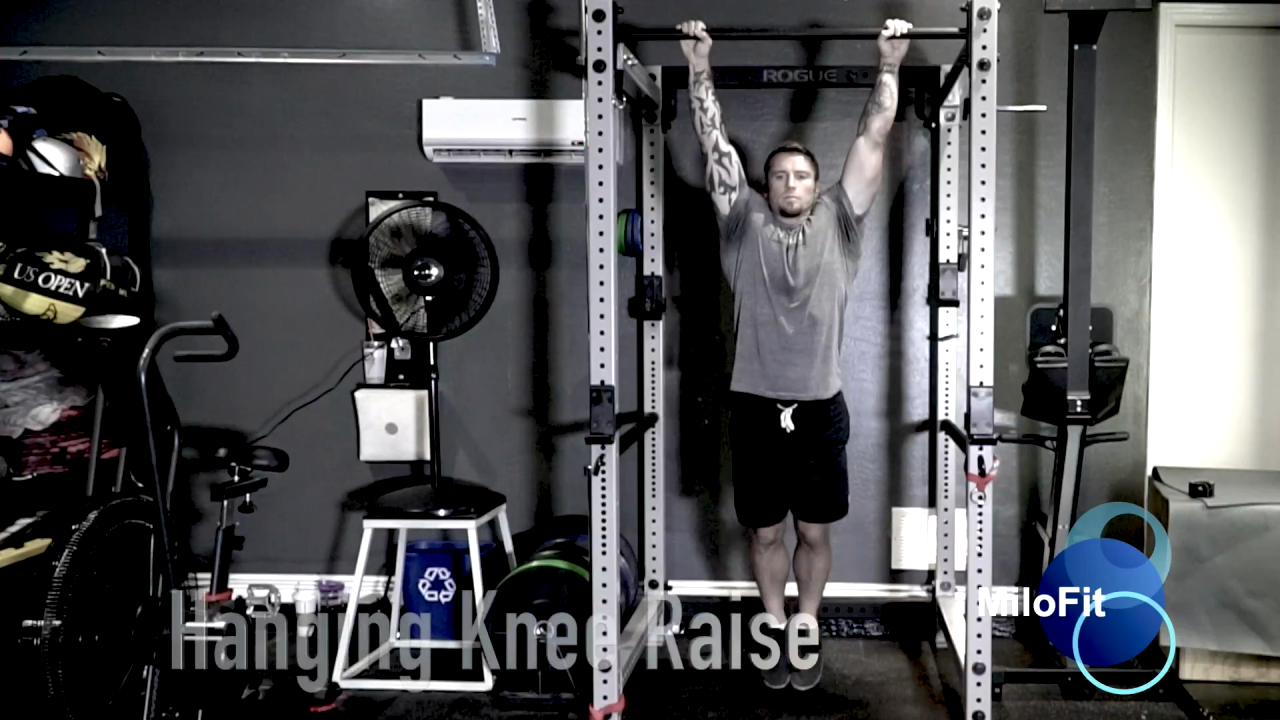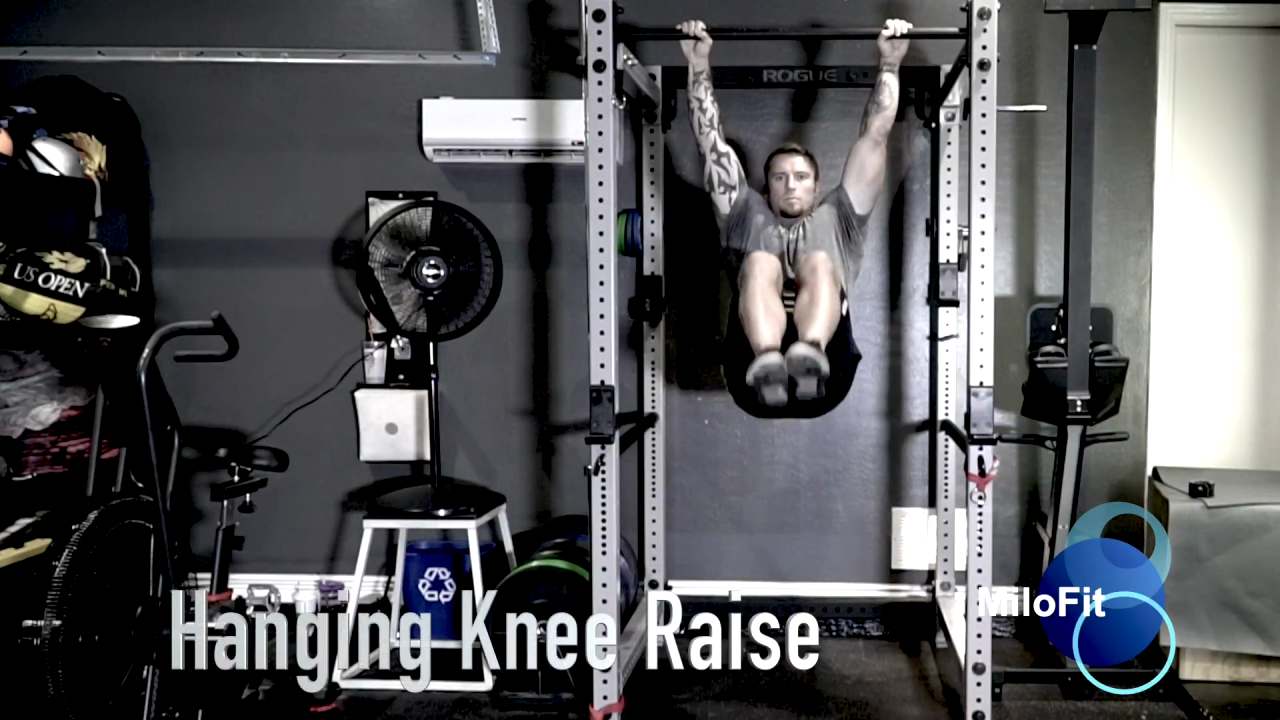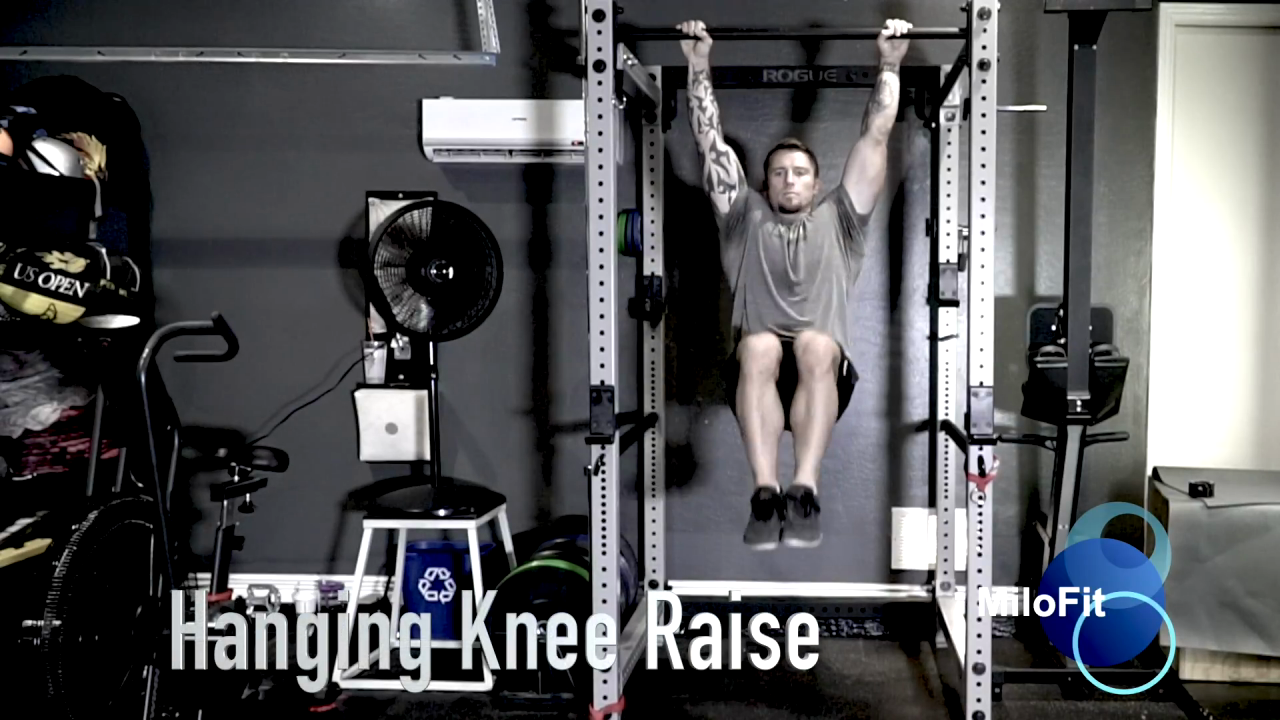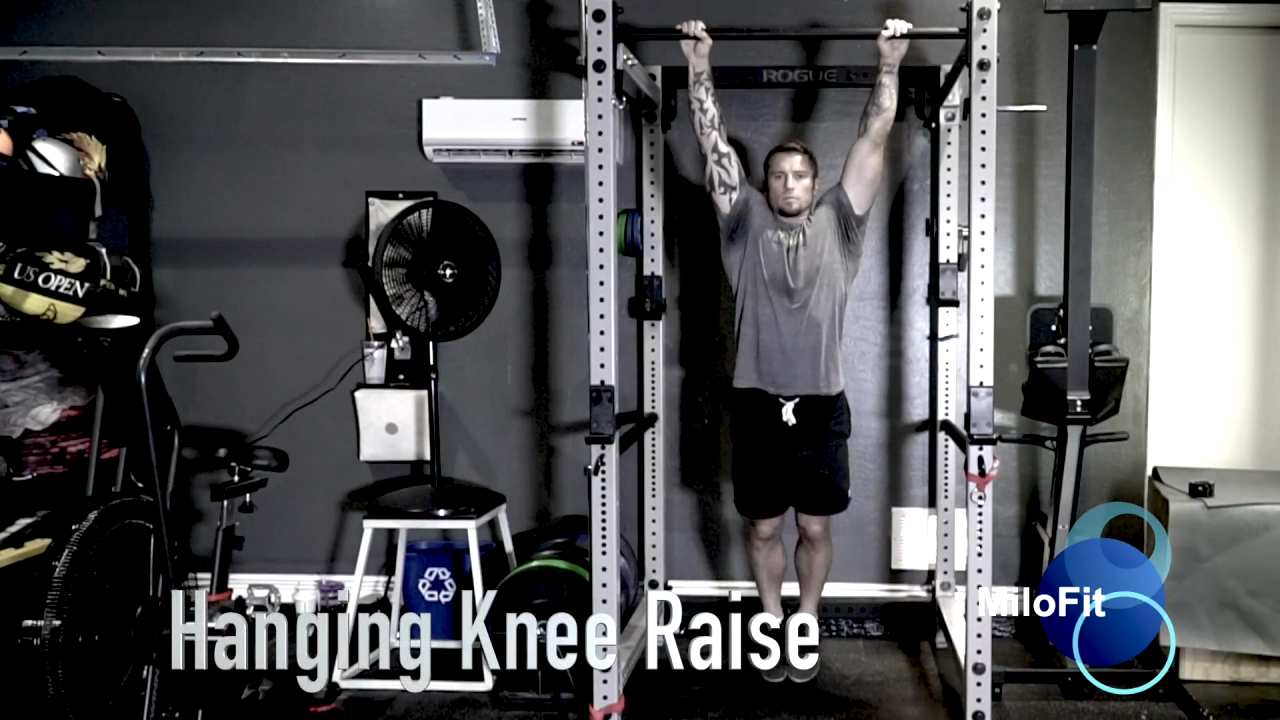
dt=0.7s
person 1, frame 1
left shoulder: (838, 219)
right shoulder: (744, 220)
left elbow: (872, 140)
right elbow: (715, 145)
left wrist: (888, 67)
right wrist: (699, 69)
left hip: (820, 407)
right hip: (756, 407)
left knee: (814, 532)
right knee: (765, 533)
left ankle: (807, 630)
right ankle: (775, 628)
person 1, frame 2
left shoulder: (836, 217)
right shoulder: (748, 214)
left elbow: (874, 138)
right elbow: (711, 142)
left wrist: (889, 65)
right wrist: (699, 66)
left hip: (825, 366)
left knee: (818, 263)
right knee: (761, 264)
left ankle: (809, 356)
right ankle: (768, 362)
person 1, frame 3
left shoulder: (838, 216)
right shoulder: (745, 214)
left elbow: (875, 138)
right elbow: (712, 143)
left wrist: (889, 66)
right wrist: (699, 68)
left hip: (822, 366)
right hip: (760, 376)
left knee: (814, 347)
right knee: (759, 349)
left ankle: (803, 494)
right ankle: (766, 497)
person 1, frame 4
left shoulder: (839, 220)
right shoulder: (745, 219)
left elbow: (873, 140)
right elbow: (714, 145)
left wrist: (889, 65)
right wrist: (700, 67)
left hip: (821, 406)
right hip: (757, 404)
left knee: (814, 528)
right knee: (764, 528)
left ankle: (806, 627)
right ankle: (773, 625)
